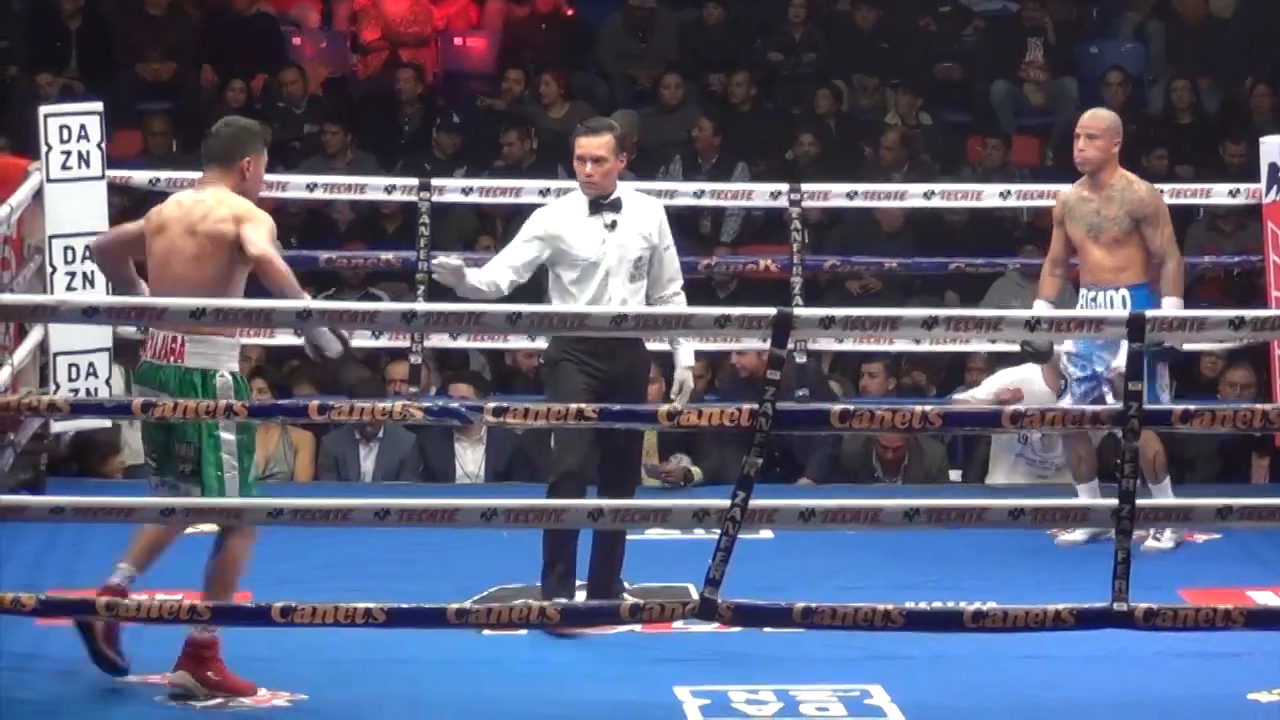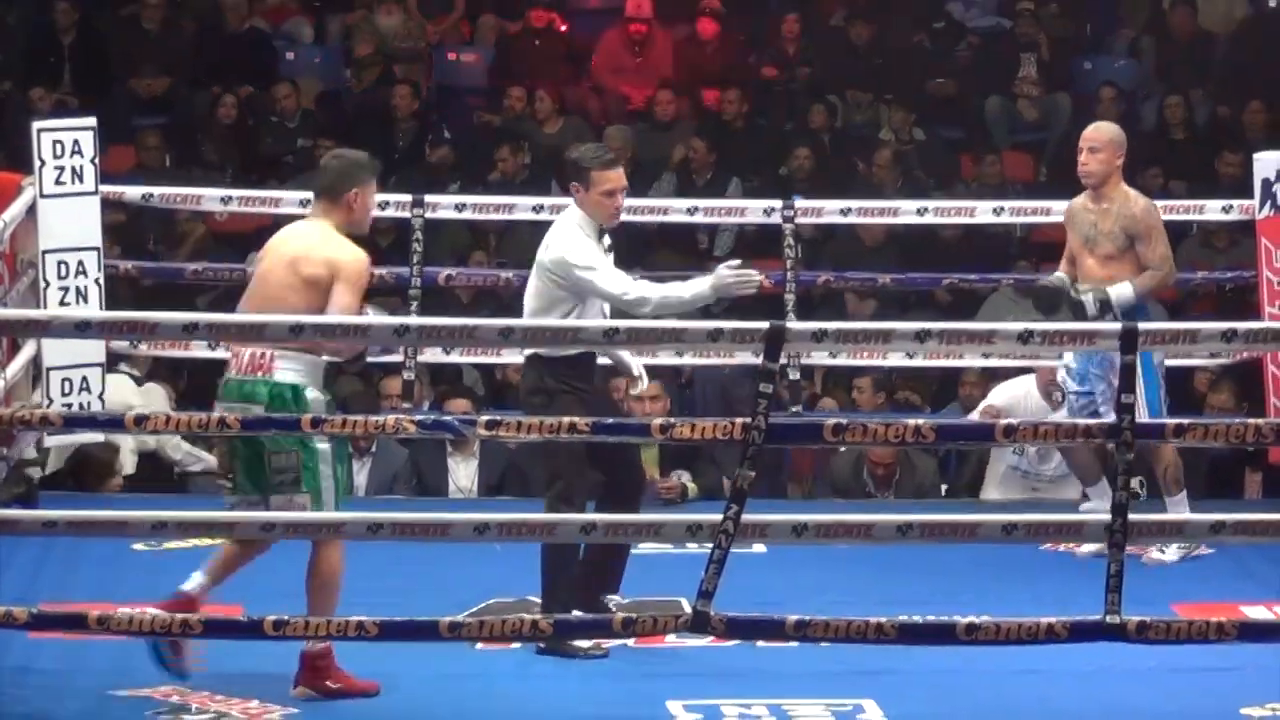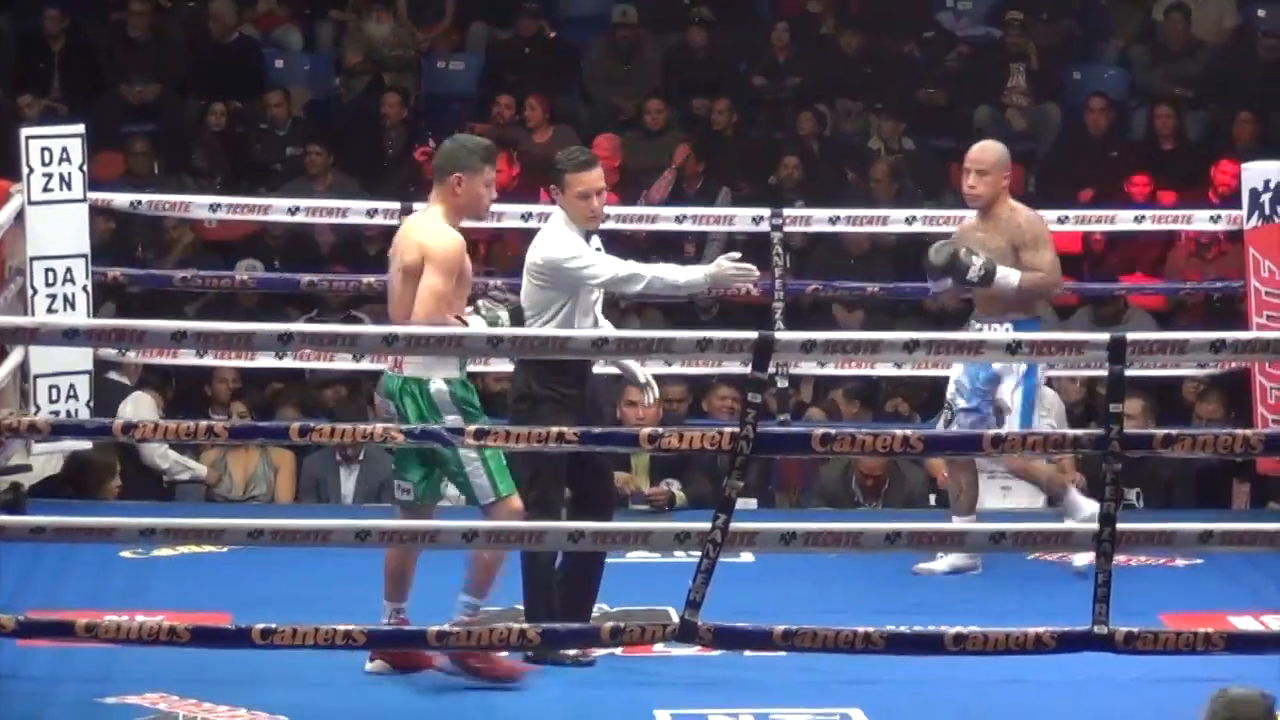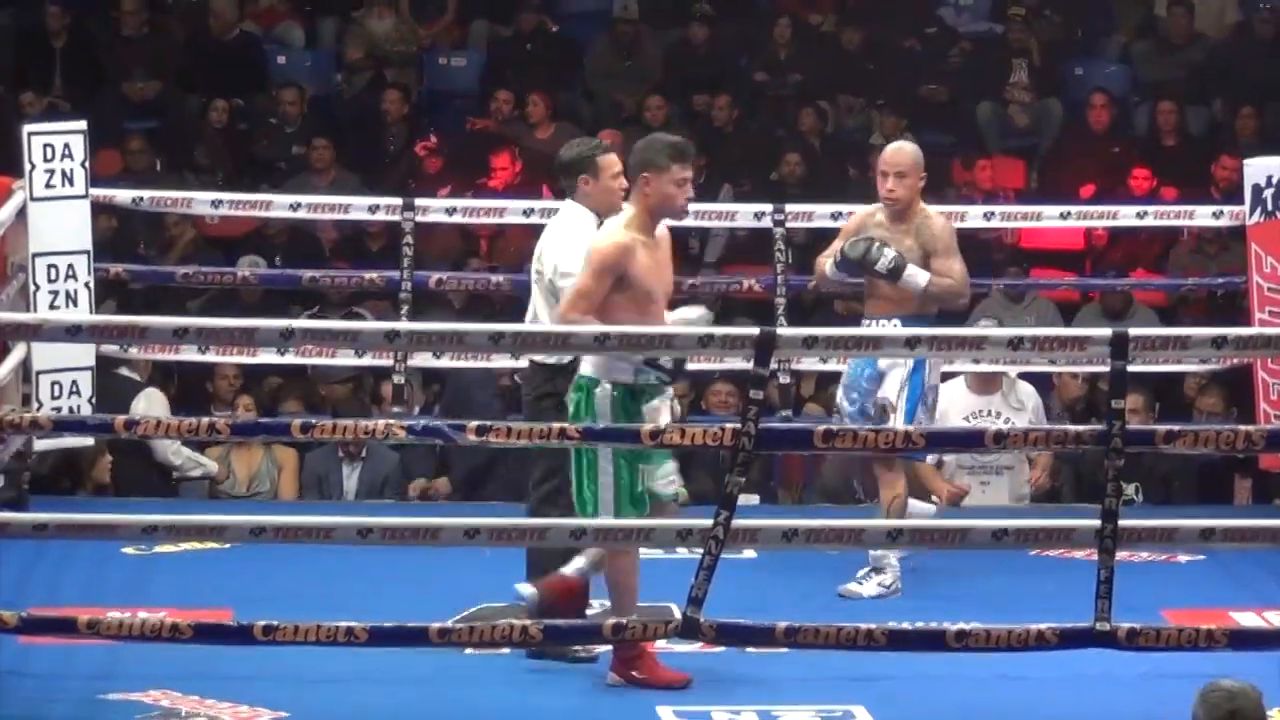
dt=0.5s
person 1, frame 1
left shoulder: (164, 212)
right shoulder: (246, 216)
left elbow: (103, 249)
right elbow: (265, 260)
left wrist: (142, 298)
right wrist: (314, 321)
left hip: (156, 367)
right hip: (207, 375)
left knee: (176, 504)
right knee: (239, 520)
left ankle: (112, 597)
right ankle: (200, 660)
person 1, frame 2
left shoulder: (281, 240)
right shoulder: (348, 258)
left elbow: (246, 320)
right elbow: (332, 341)
left hip: (238, 385)
right hip: (290, 394)
right knee: (327, 531)
left ankle: (184, 601)
right ankle: (317, 667)
person 1, frame 3
left shoulder: (413, 229)
right shoulder: (446, 242)
right elbow: (424, 326)
left wrist: (466, 316)
right wrist: (478, 322)
left hip: (402, 382)
right hip: (434, 386)
left knee: (412, 516)
right knee: (506, 510)
left ankle: (392, 641)
right ankle: (470, 640)
person 1, frame 4
left shoulder: (661, 237)
right shoulder: (614, 243)
right elbow: (567, 319)
right wrist: (640, 349)
left hip: (646, 389)
right hip: (609, 390)
left knee: (661, 507)
right knee: (626, 523)
left ankle: (553, 589)
right ankle: (631, 653)
person 2, frame 1
left shoulder: (650, 213)
right shoulder: (552, 219)
left elbow: (668, 293)
right elbow: (502, 274)
left wrist: (683, 357)
right wrist: (462, 277)
left hip: (629, 354)
right hip: (575, 352)
left knee: (621, 478)
right knee: (571, 468)
left ankle: (605, 590)
right ankle: (556, 591)
person 2, frame 2
left shoulder: (594, 231)
right shoulder: (569, 245)
right elbow: (635, 295)
left wrist: (621, 353)
right wrist: (711, 286)
left hip: (585, 371)
right hip: (554, 379)
left knee: (626, 483)
right knee: (569, 496)
left ankle: (591, 598)
person 2, frame 3
left shoulder: (586, 239)
right shoulder: (557, 248)
right elbow: (630, 277)
left wrist: (628, 363)
right wrist: (708, 274)
left hip: (574, 380)
right hip: (542, 386)
left knee: (596, 500)
right knee: (545, 508)
left ankle: (572, 619)
person 2, frame 4
left shoulder: (573, 232)
right shoulder: (572, 241)
left hip: (565, 380)
right hip: (558, 384)
left knee: (575, 501)
right knee: (554, 504)
left ankle: (568, 616)
person 3, frame 1
left shoulder: (1139, 195)
right shoulder: (1068, 201)
left elbow: (1168, 259)
right elbow: (1056, 264)
left hip: (1131, 307)
right hip: (1086, 309)
person 3, frame 2
left shoulder: (1137, 211)
right shoulder: (1075, 209)
left elbow: (1164, 272)
left wrist: (1109, 297)
right wrist: (1057, 284)
left hip: (1126, 326)
right hip: (1086, 326)
right ankle: (1105, 512)
person 3, frame 3
left shoulder: (1025, 223)
right shoulder: (965, 229)
left elbow: (1050, 283)
right elbow: (954, 288)
left wrist: (988, 273)
right wrist: (941, 273)
right hip: (978, 340)
left knee: (1014, 455)
left ankle: (1085, 513)
right ankle: (963, 548)
person 3, frame 4
left shoulder: (934, 228)
right shoulder: (863, 220)
left elbow: (958, 293)
right elbow: (821, 274)
left wrist: (903, 271)
right wrist: (843, 261)
left knee: (888, 453)
left ankle: (886, 566)
right ankle: (916, 512)
